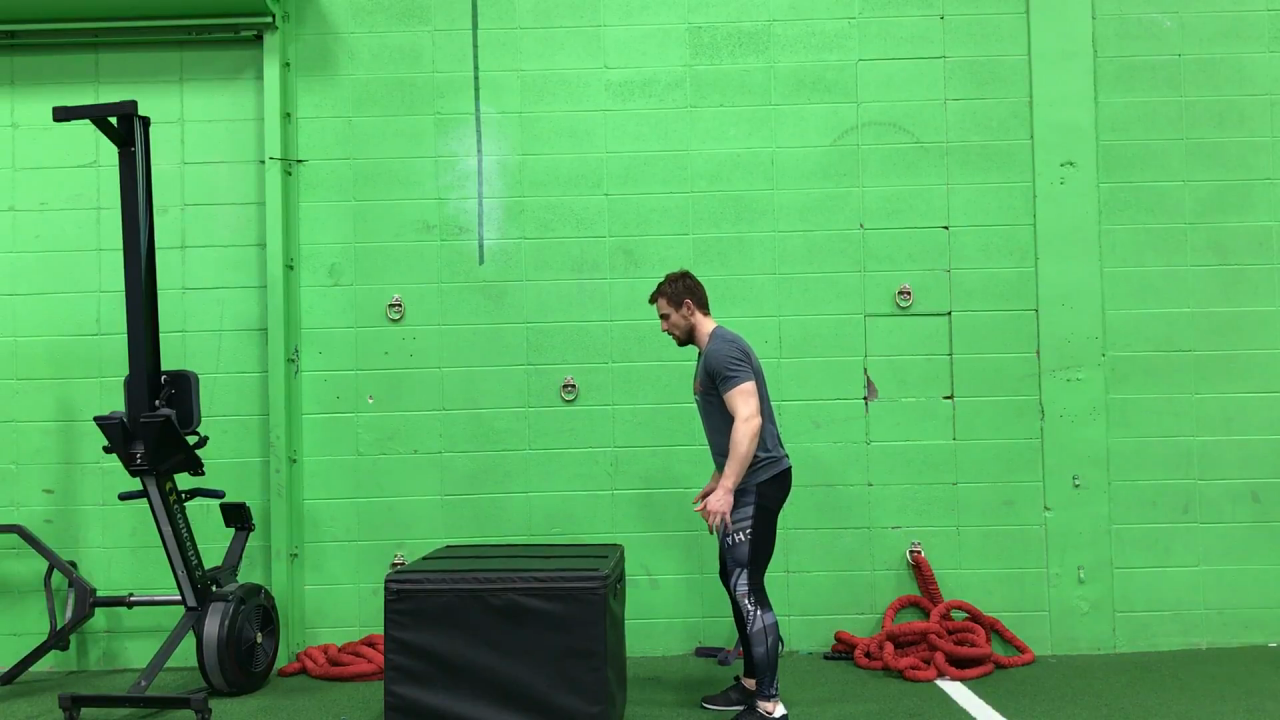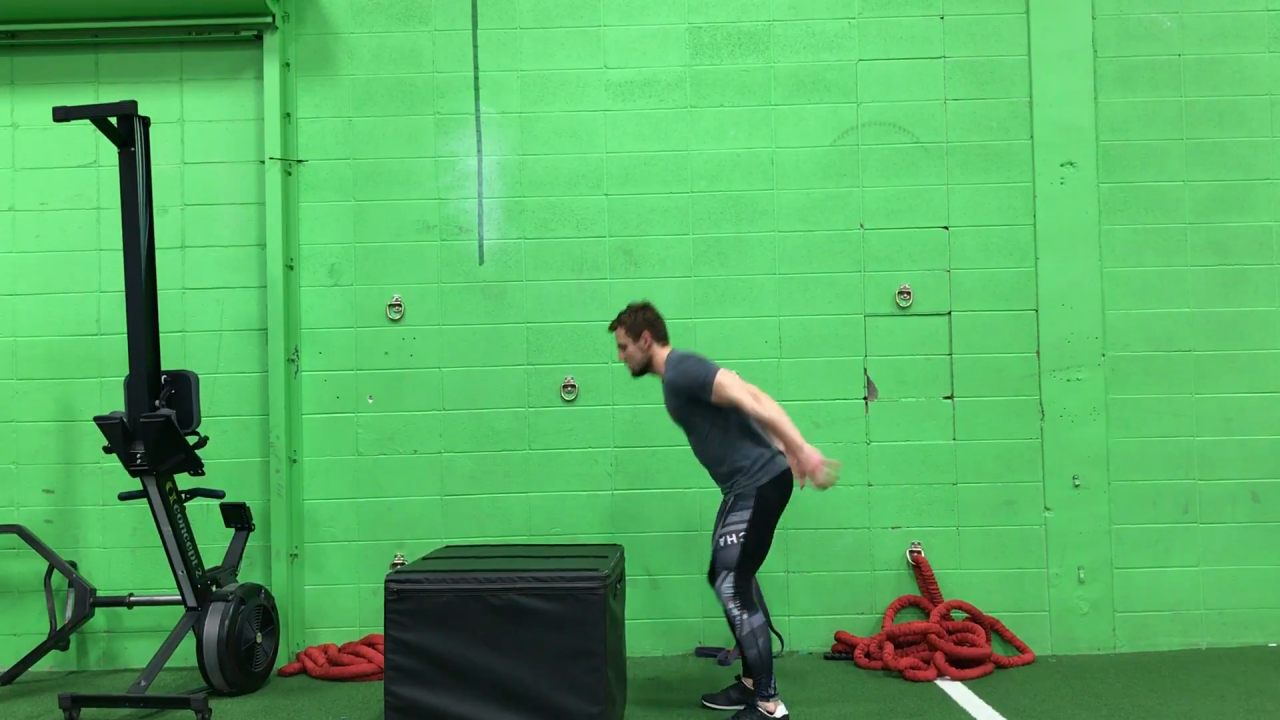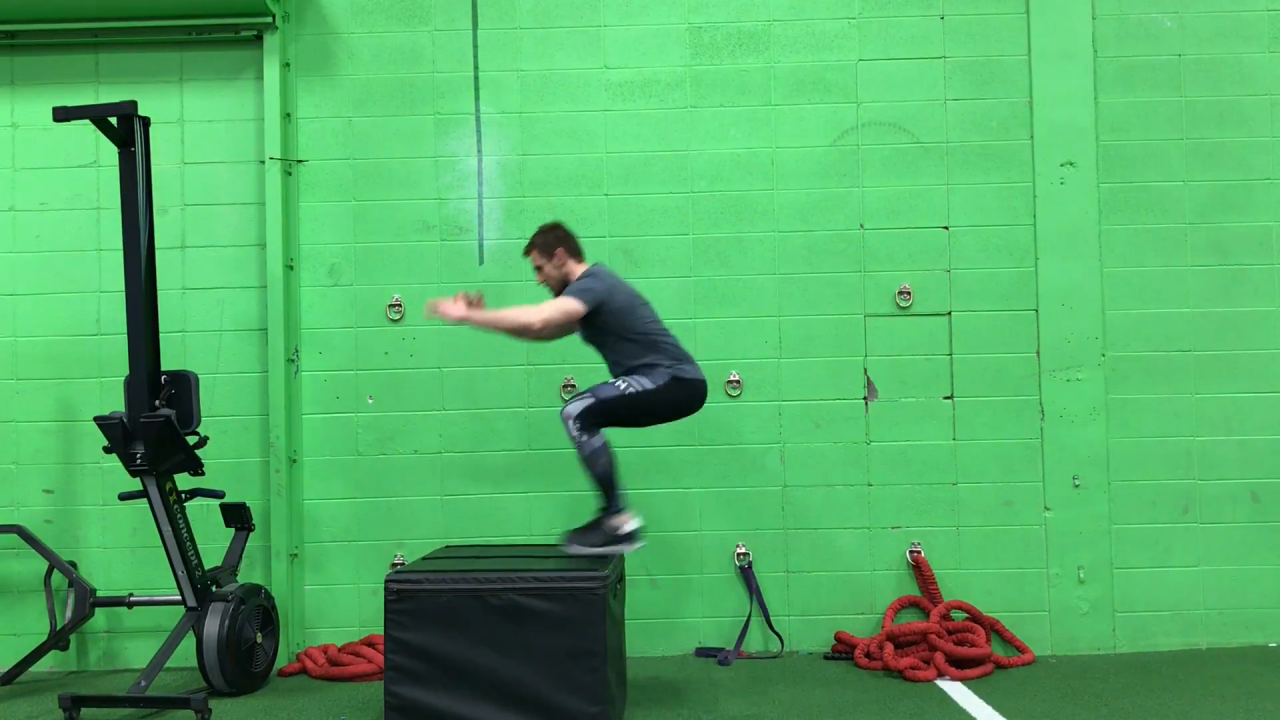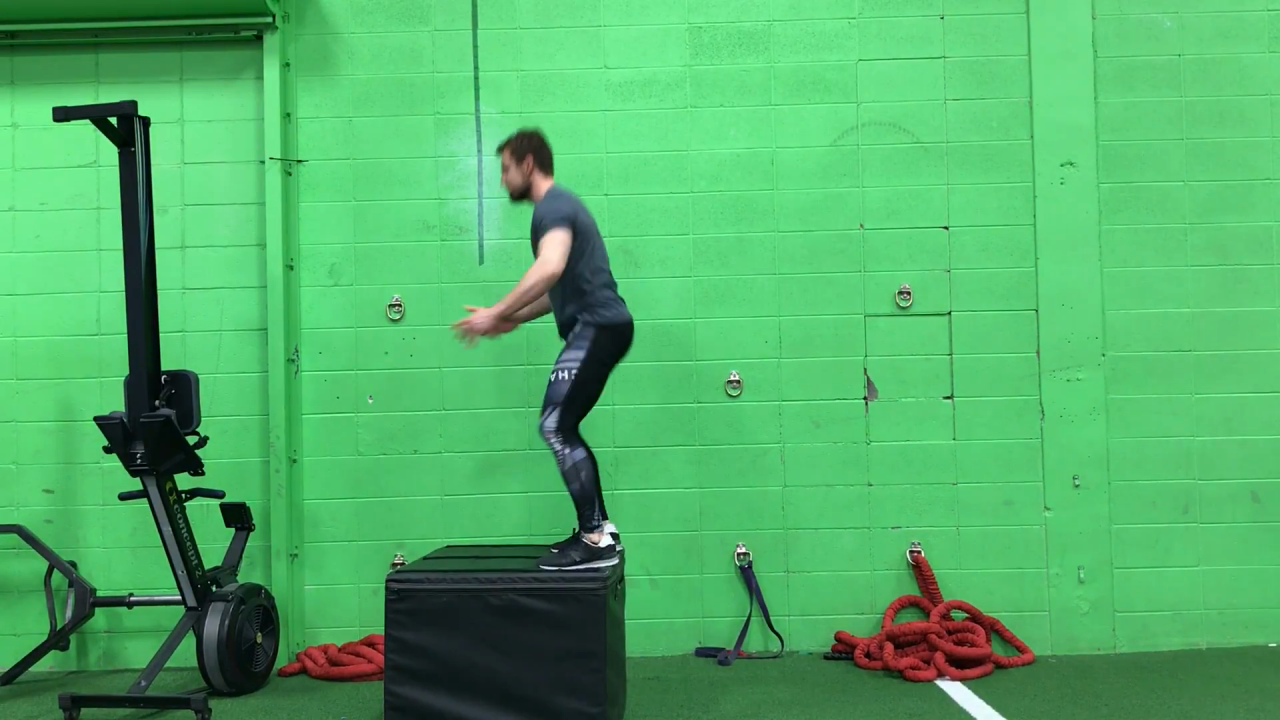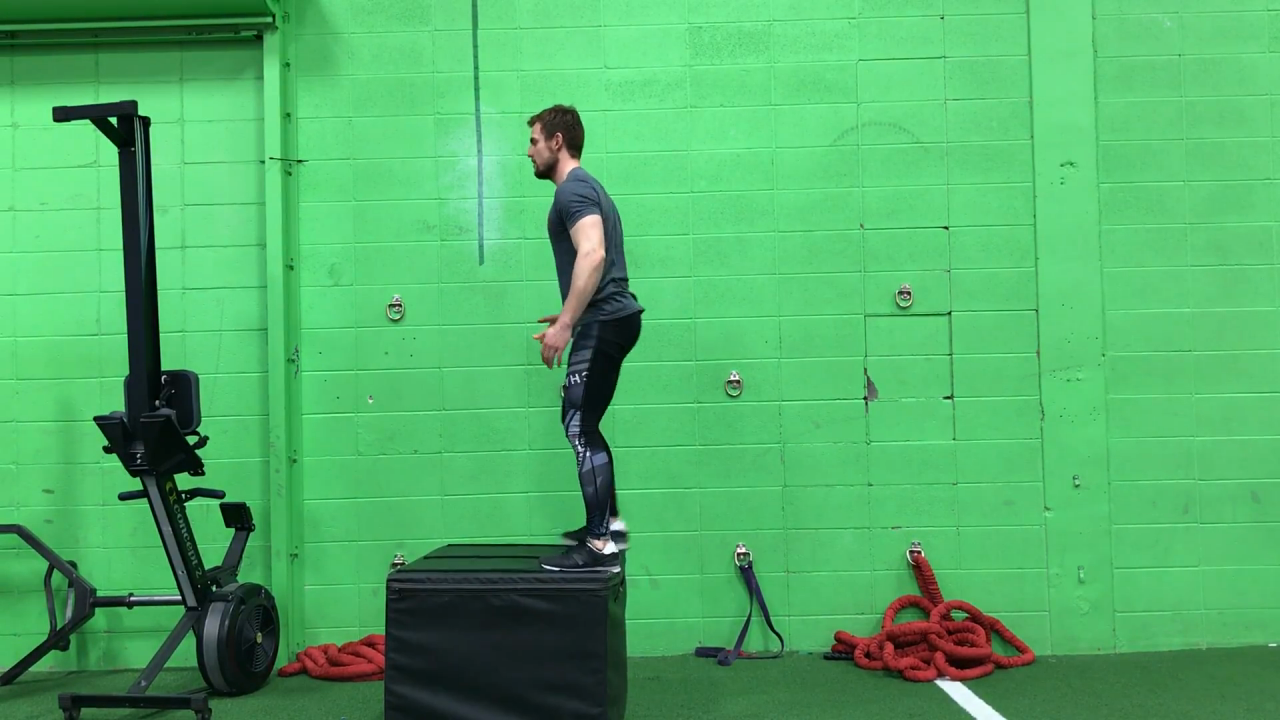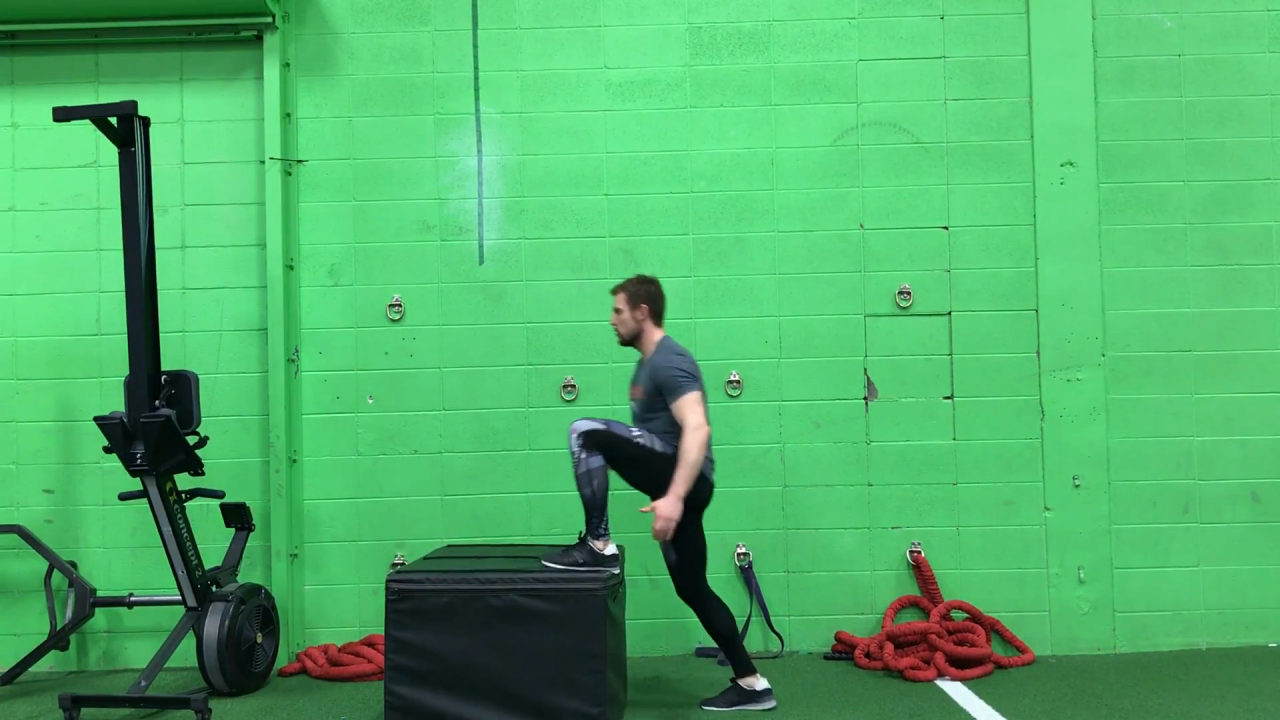
dt=0.7s
person 1, frame 1
left shoulder: (722, 350)
right shoulder: (711, 352)
left elbow: (750, 421)
left wrist: (726, 488)
right wrist: (718, 480)
left hip: (757, 483)
right hip: (746, 482)
left knee: (746, 588)
right knee: (735, 583)
right ankle: (752, 683)
person 1, frame 2
left shoulder: (683, 373)
right shoulder: (680, 376)
left elbow: (749, 398)
right elbow: (747, 410)
left wrist: (801, 448)
right wrist: (788, 456)
left hip: (760, 483)
right hip: (748, 485)
left knee: (732, 588)
right knee: (726, 581)
right ankle: (752, 684)
person 1, frame 3
left shoulder: (592, 284)
right shoulder: (591, 286)
left elbow: (534, 320)
right elbow: (544, 330)
left wrist: (468, 316)
right wrist: (481, 313)
left hip: (676, 383)
right hip: (668, 381)
left knee: (577, 413)
right knee: (585, 414)
left ankle: (619, 521)
right ankle: (615, 517)
person 1, frame 4
left shoulder: (555, 207)
right shoulder: (559, 206)
left elbow: (549, 270)
left wrist: (495, 315)
right wrist: (513, 317)
left hip: (599, 327)
right hip: (598, 326)
left knee: (556, 428)
right knee: (563, 429)
left ankle: (596, 542)
right ankle: (600, 529)
person 1, frame 5
left shoulder: (573, 189)
right shoulder: (584, 188)
left elbow: (592, 256)
left wrist: (564, 325)
right wrist: (567, 318)
left hip: (602, 324)
right hip: (611, 320)
left knee: (581, 431)
right knee: (584, 429)
left ankle: (600, 544)
right ankle: (608, 523)
person 1, frame 6
left shoulder: (670, 362)
right shoulder: (647, 363)
left elbow: (696, 430)
left wrist: (672, 497)
right wrist: (609, 460)
left hip: (684, 480)
right hip: (682, 479)
left knee: (584, 433)
right knee: (692, 587)
left ankle: (597, 547)
right ankle: (751, 683)
